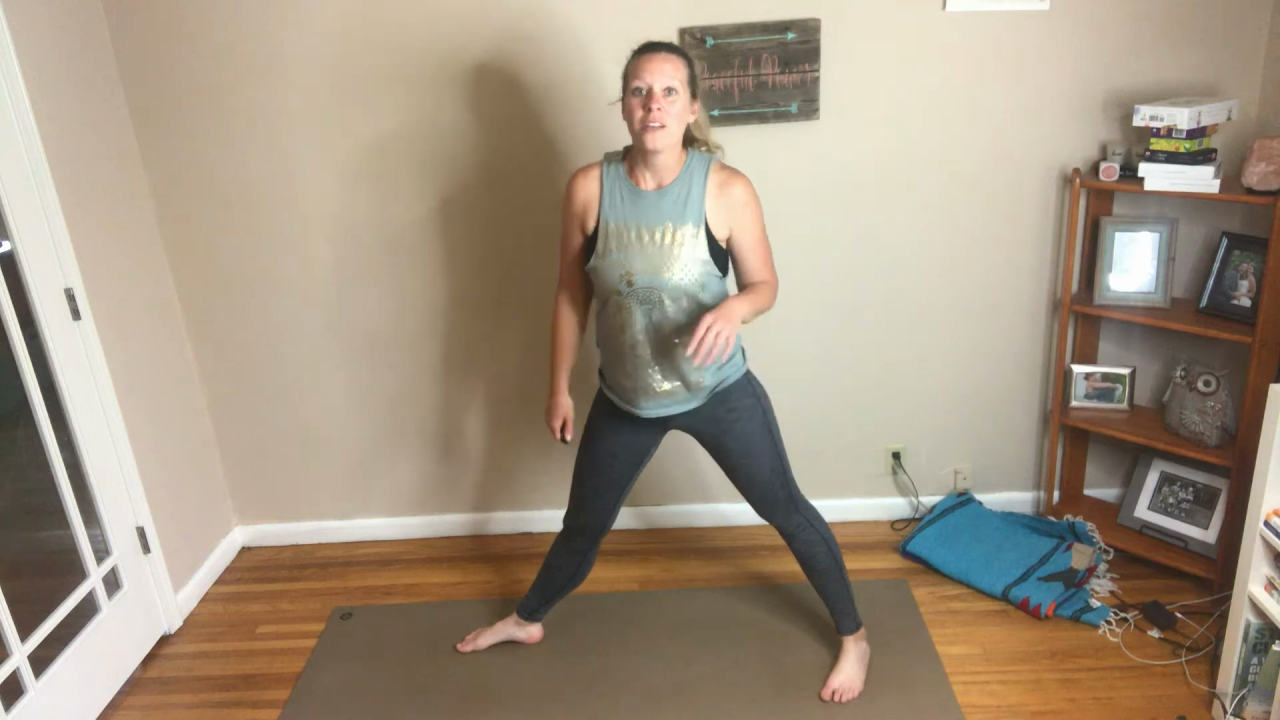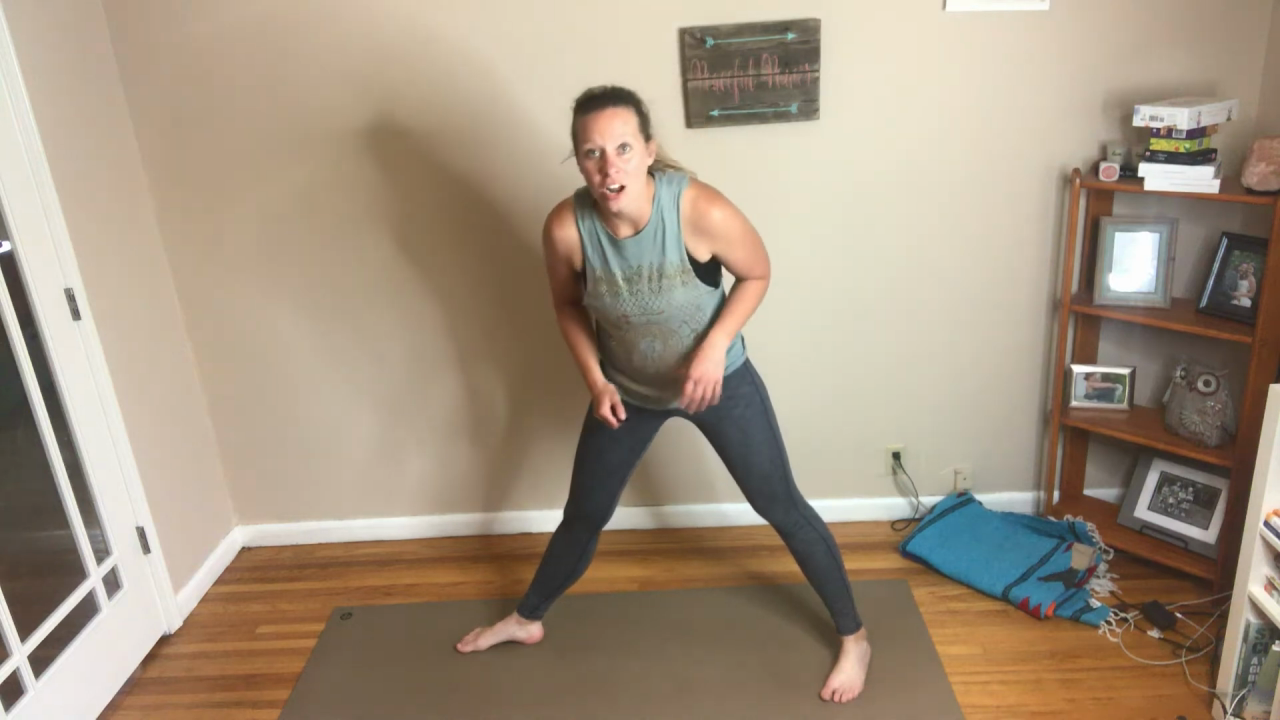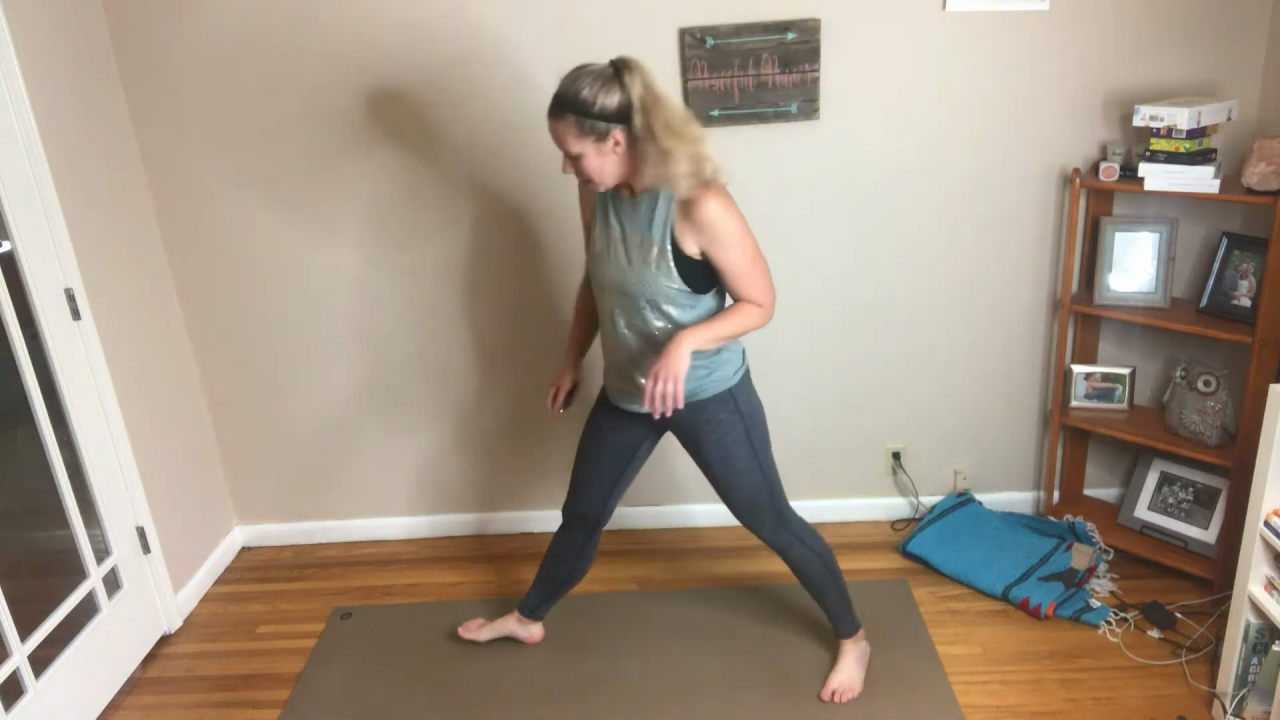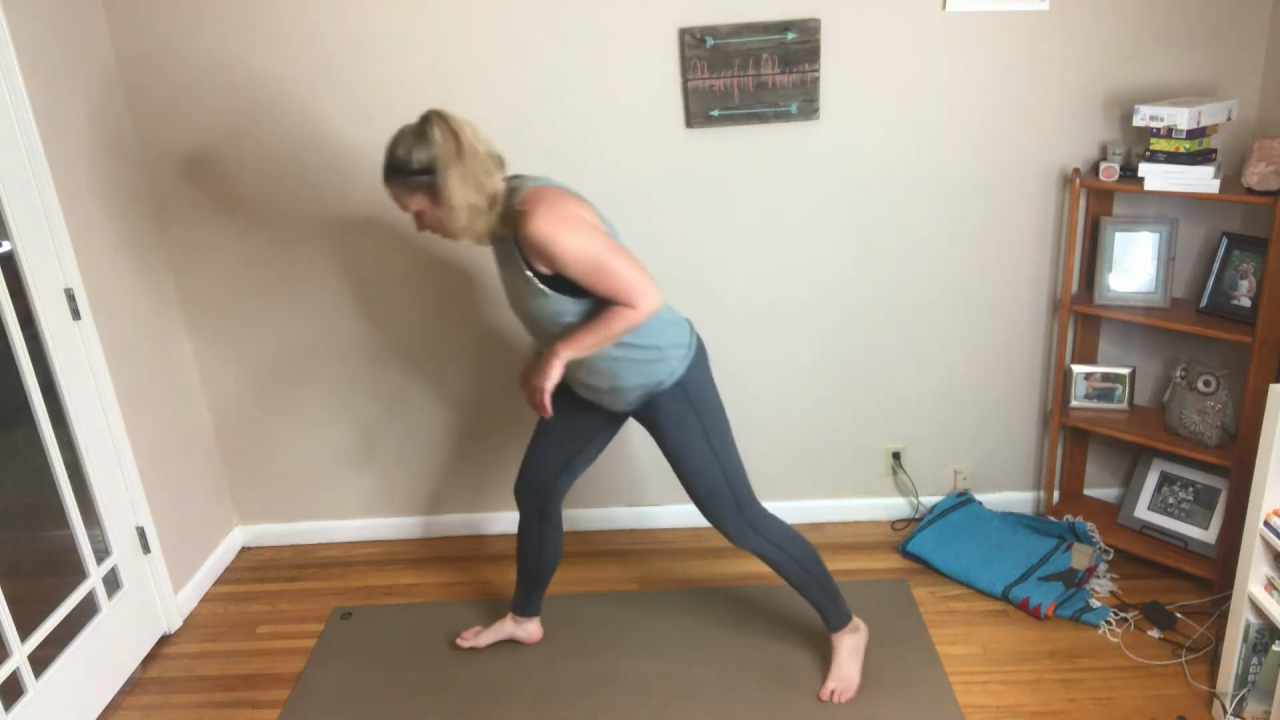
dt=0.7s
person 1, frame 1
left shoulder: (726, 188)
right shoulder: (589, 187)
left elbow: (764, 286)
right elbow: (572, 293)
left wrist: (733, 312)
right wrist: (560, 386)
left hip: (717, 391)
right hip: (624, 396)
left knee: (785, 512)
right knee: (583, 524)
left ankle: (853, 638)
right ankle: (526, 620)
person 1, frame 2
left shoulder: (702, 210)
right shoulder: (565, 226)
left elbow: (756, 275)
left wrist: (716, 345)
right wrist: (595, 379)
left hip: (718, 379)
right hip: (628, 388)
left knee: (782, 508)
right knee: (583, 513)
left ankle: (854, 637)
right ankle: (526, 619)
person 1, frame 3
left shoulder: (699, 201)
right shoulder: (596, 192)
left elbow: (759, 304)
left wrist: (683, 345)
right wrist: (572, 359)
left hip: (710, 395)
right hip: (625, 390)
left knee: (771, 523)
right knee: (582, 513)
left ankle: (852, 639)
right ankle: (528, 619)
person 1, frame 4
left shoulder: (539, 219)
right shoulder: (500, 212)
left elbow: (642, 299)
left wrist: (559, 354)
right wrist: (545, 357)
left hip: (663, 376)
right hip: (595, 381)
left knee: (739, 519)
right knee: (534, 490)
left ankle: (845, 629)
right ankle: (523, 618)
